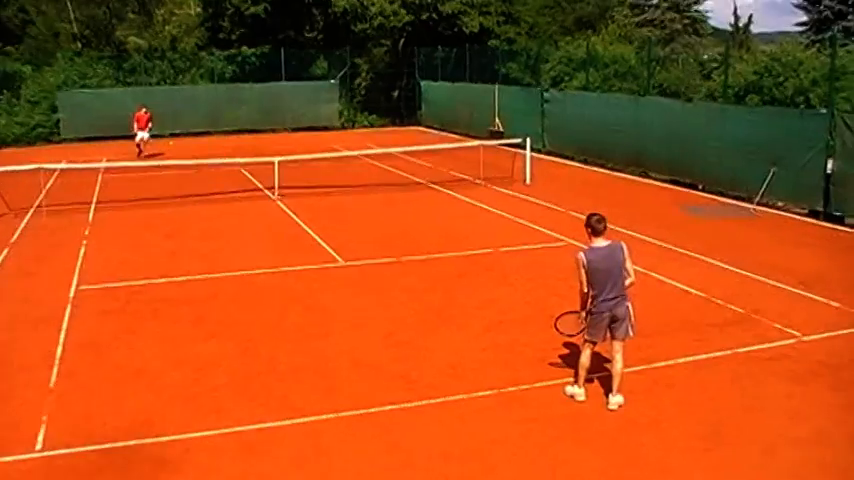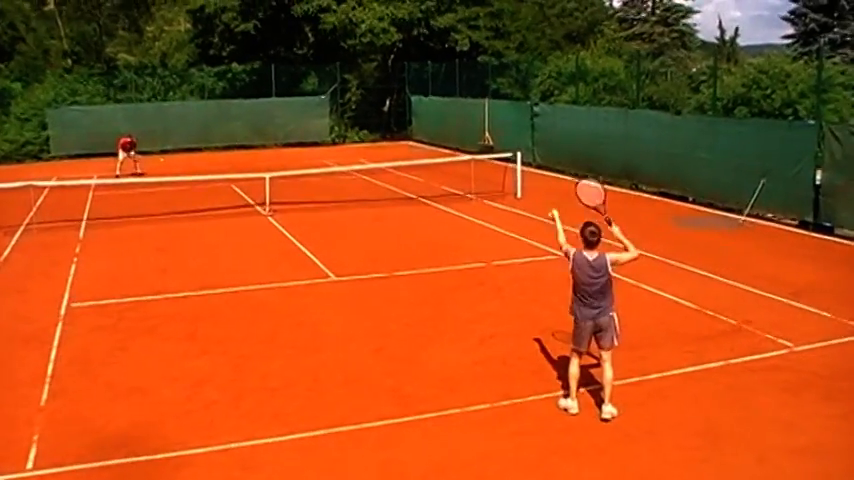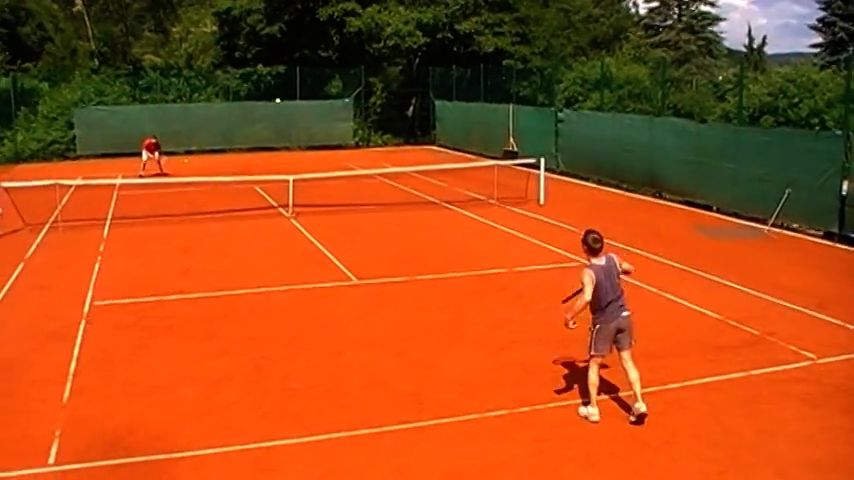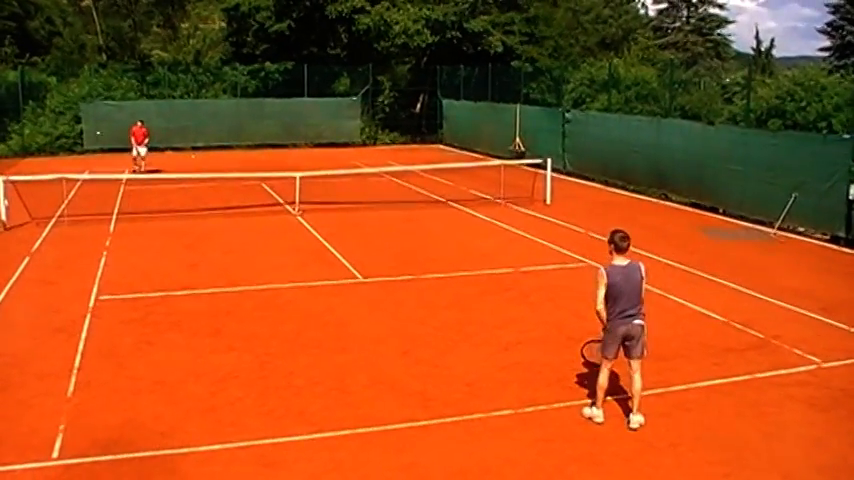
dt=1s
person 1, frame 1
left shoulder: (583, 256)
right shoulder: (621, 247)
left elbow: (584, 289)
right elbow: (631, 278)
left wrist: (583, 309)
left hip: (599, 309)
right hip: (620, 306)
left knee: (587, 348)
right knee: (617, 352)
left ankle: (579, 388)
right ankle: (615, 396)
person 1, frame 2
left shoulder: (574, 257)
right shoulder: (607, 259)
left elbow: (562, 243)
right elbow: (635, 254)
left wrist: (557, 221)
right wrist: (619, 235)
left hip: (582, 318)
right hip: (605, 317)
left knee: (575, 358)
right knee: (606, 361)
left ankle: (572, 401)
right ankle: (607, 406)
person 1, frame 3
left shoulder: (589, 272)
right shoulder: (613, 259)
left elbow: (586, 298)
right elbow: (629, 269)
left wrist: (569, 315)
left hip: (603, 323)
right hip: (623, 317)
left knee: (594, 364)
right knee: (627, 362)
left ankle: (592, 408)
right ankle: (640, 404)
person 1, frame 4
left shoulder: (605, 272)
right shoulder: (640, 267)
left elbow: (600, 307)
right elbow: (641, 299)
left wrist: (607, 325)
left hip: (615, 326)
right hip: (636, 324)
left knee: (605, 368)
right knee: (635, 371)
left ankle: (597, 410)
right ankle: (635, 415)
